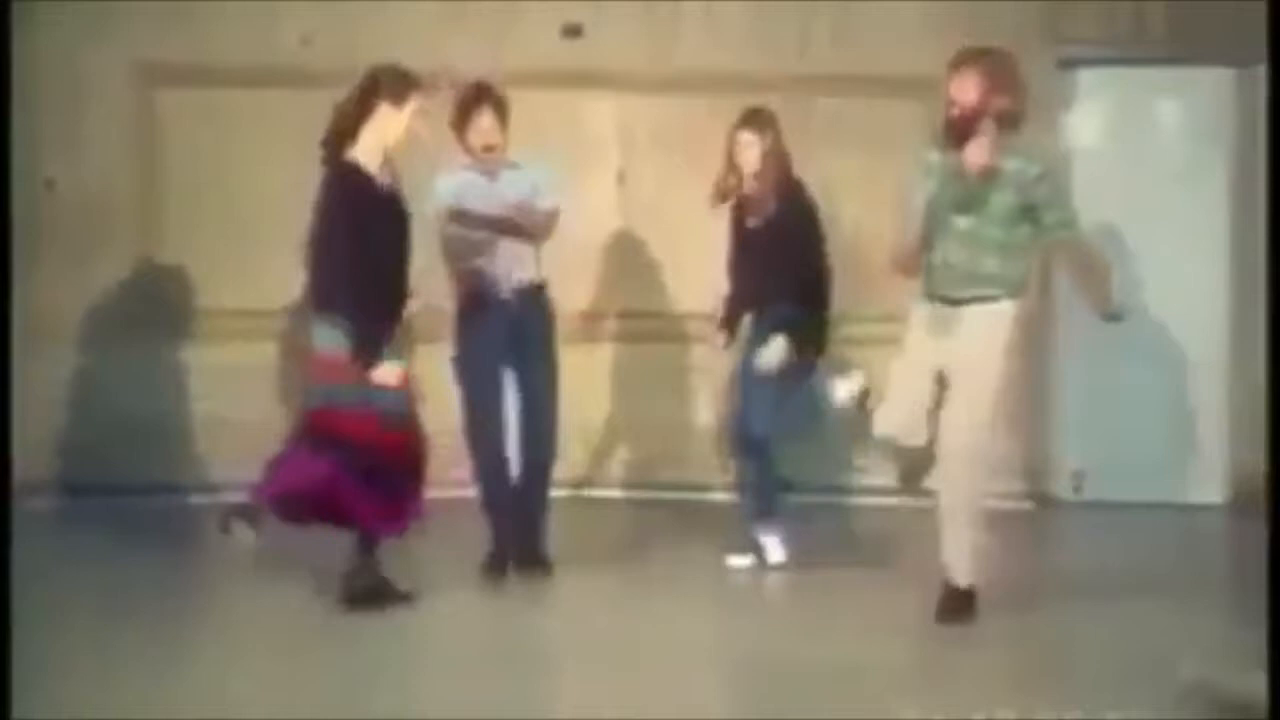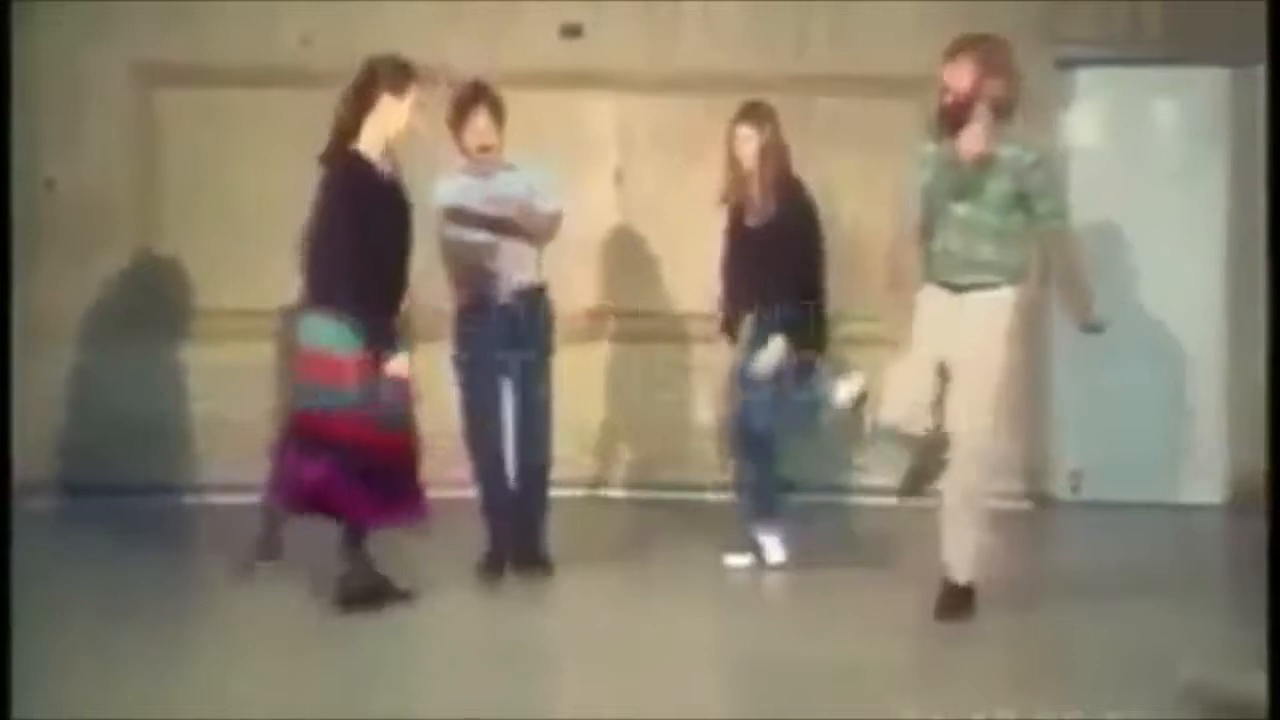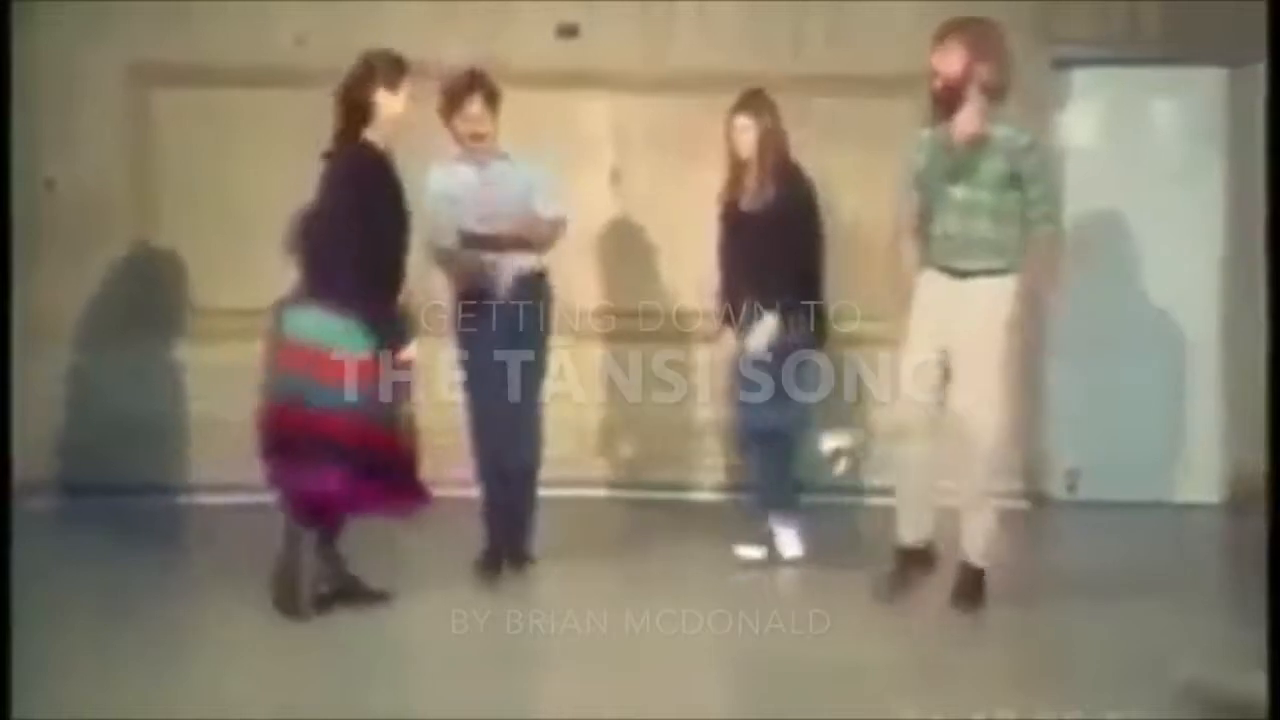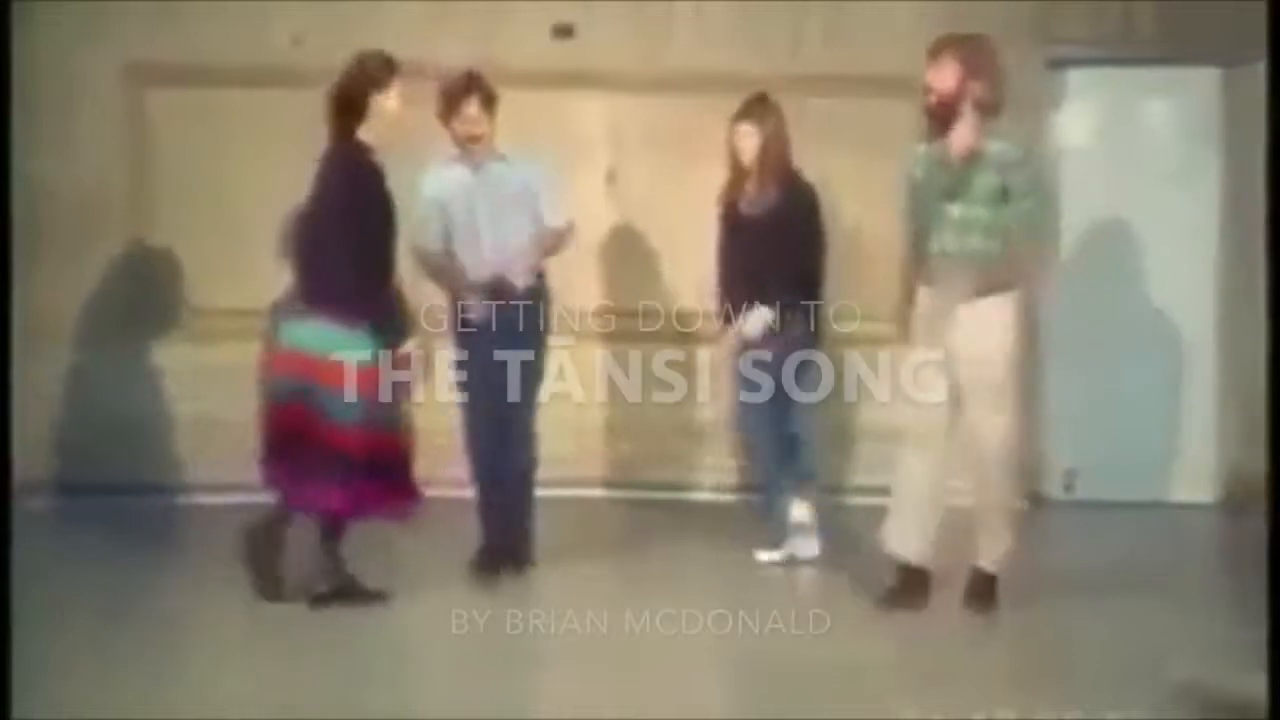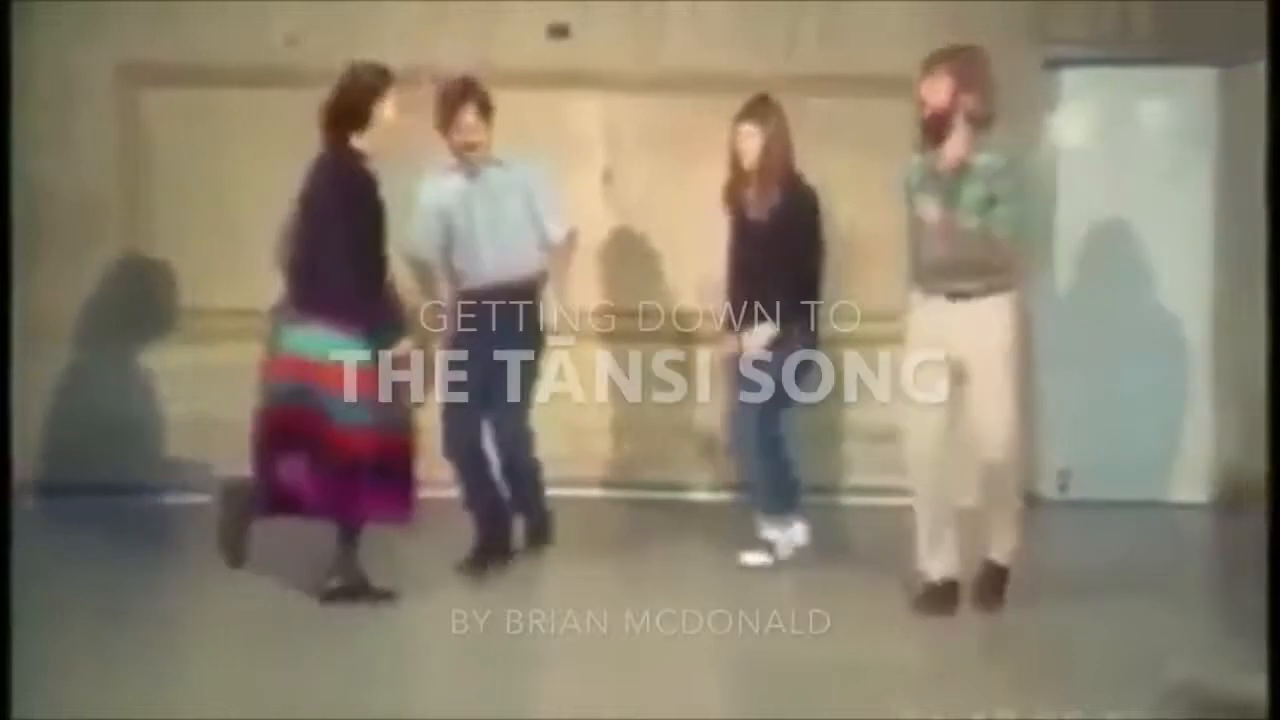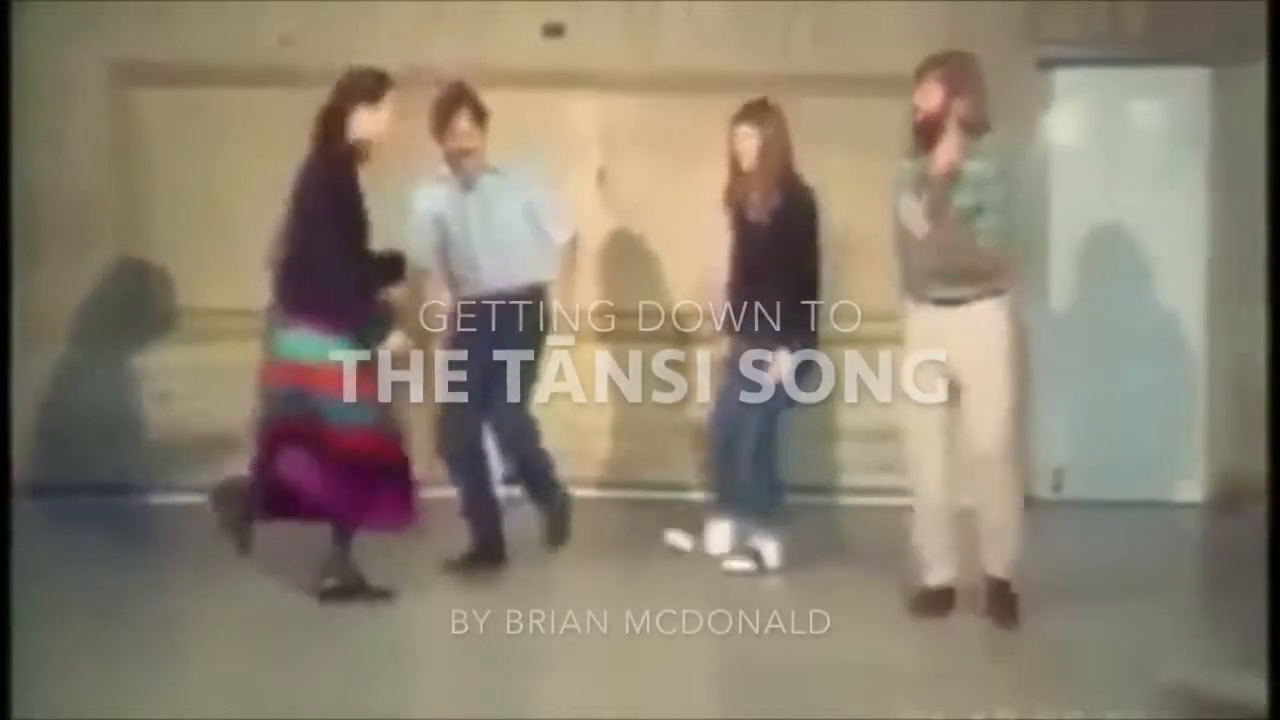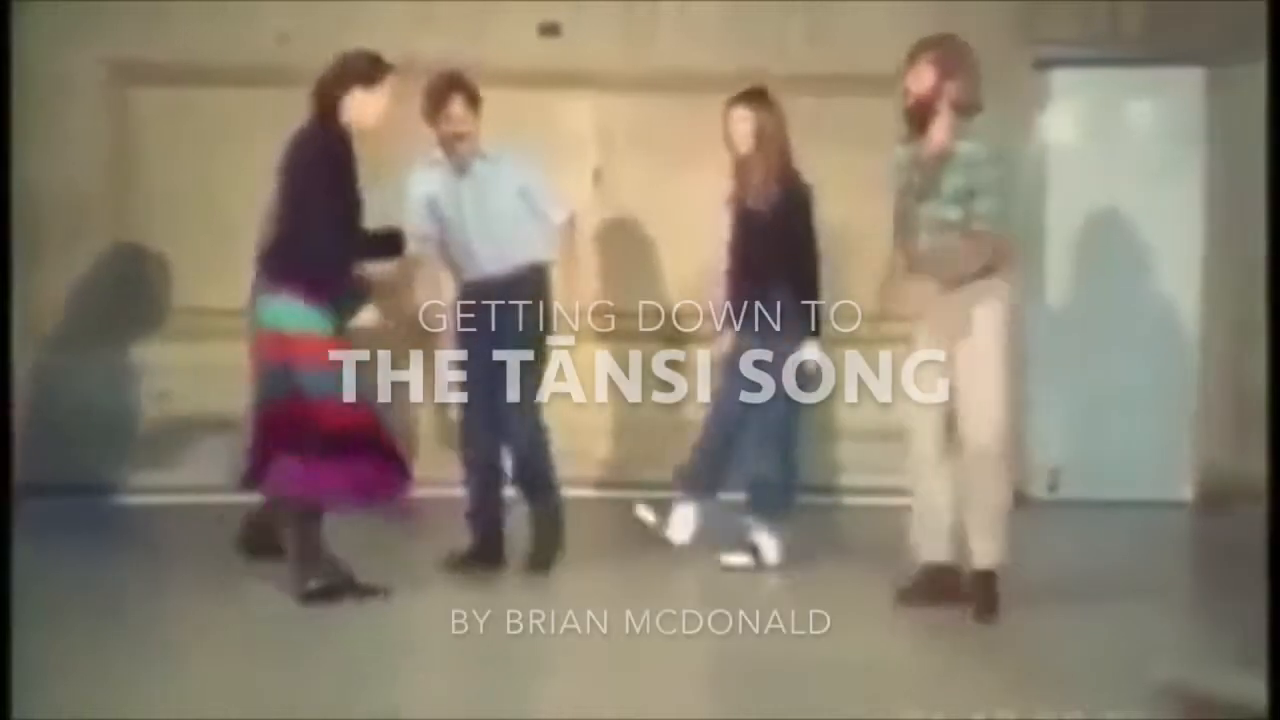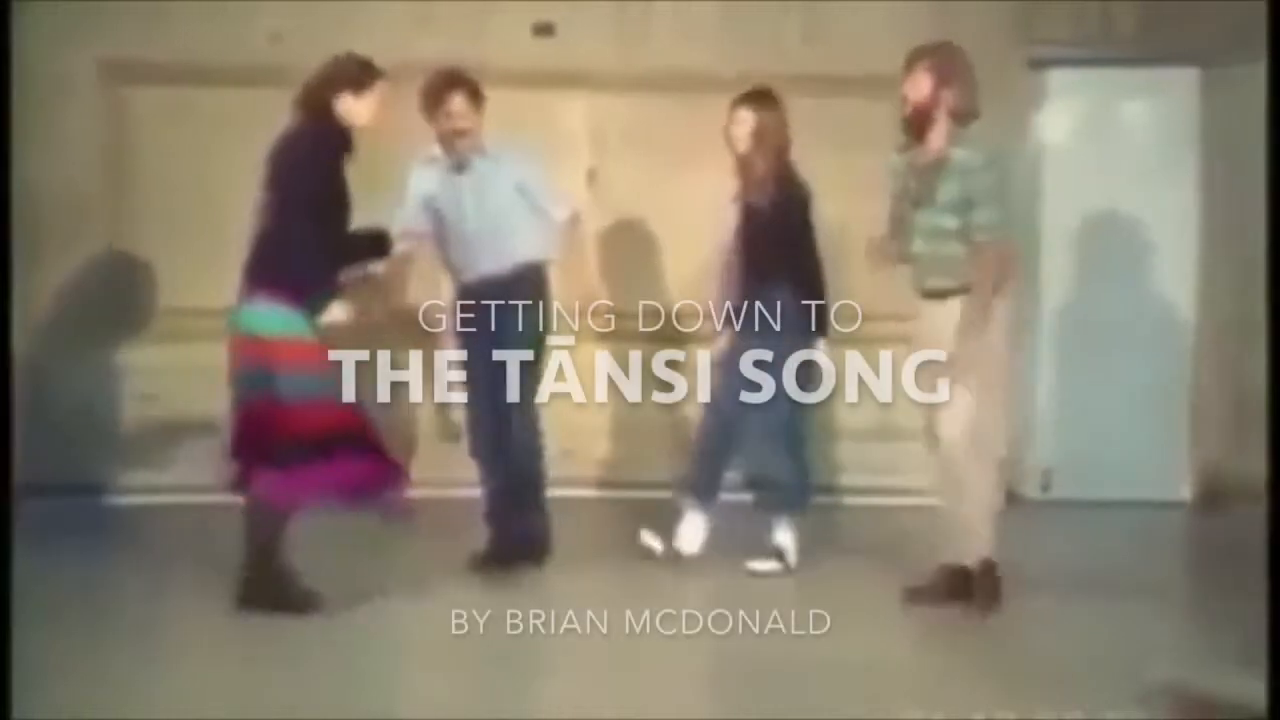
dt=0.1s
person 1, frame 1
left shoulder: (1028, 176)
right shoulder: (936, 164)
left elbow: (1069, 244)
left wrist: (1103, 299)
right wrist: (907, 254)
left hip: (987, 320)
right hip: (932, 313)
left knee: (965, 453)
right knee: (891, 428)
left ankle: (960, 580)
person 1, frame 2
left shoulder: (1023, 163)
right shoulder: (932, 154)
left elbow: (1056, 238)
left wrist: (1081, 307)
right wrist: (906, 261)
left hip: (986, 308)
right hip: (934, 302)
left knee: (970, 444)
right knee: (897, 418)
left ankle: (959, 577)
person 1, frame 3
left shoulder: (1017, 147)
right shoulder: (928, 142)
left elbow: (1043, 233)
right wrist: (910, 278)
left hip: (988, 294)
right hip: (935, 292)
left knee: (980, 429)
right knee: (916, 415)
left ankle: (974, 560)
right ankle: (913, 541)
person 1, frame 4
left shoulder: (1008, 160)
right shoulder: (924, 158)
left elbow: (1022, 249)
left wrist: (974, 282)
right wrist: (910, 301)
left hip: (988, 310)
right hip: (933, 307)
left knee: (990, 444)
right knee: (923, 435)
left ankle: (987, 567)
right ankle: (910, 565)
person 1, frame 5
left shoulder: (995, 168)
right shoulder: (917, 168)
left elbow: (1007, 256)
left wrist: (959, 239)
left hip: (986, 313)
right hip: (928, 311)
left knee: (995, 443)
right knee: (924, 445)
left ankle: (997, 559)
right ankle: (938, 573)
person 1, frame 6
left shoulder: (985, 175)
right shoulder: (909, 173)
left elbow: (993, 261)
left wrist: (943, 241)
left hip: (980, 317)
right hip: (924, 317)
left knee: (989, 449)
right knee: (924, 453)
left ankle: (999, 575)
right ankle: (936, 579)
person 1, frame 7
left shoulder: (976, 158)
right shoulder: (907, 155)
left elbow: (986, 244)
left wrist: (926, 274)
right wrist: (899, 277)
left hip: (976, 302)
right hip: (931, 304)
left knee: (981, 436)
right knee: (926, 432)
left ankle: (985, 568)
right ankle: (936, 560)
person 1, frame 8
left shoulder: (973, 165)
right shoulder: (905, 164)
left elbow: (994, 254)
left wrist: (971, 329)
right wrist: (889, 248)
left hip: (972, 311)
right hip: (932, 309)
left knee: (965, 434)
right knee: (944, 437)
left ankle: (979, 558)
right ankle: (961, 564)
person 2, frame 1
left shoulder: (383, 175)
right shoulder: (345, 182)
right elbow: (342, 274)
right wrist: (374, 354)
left hip: (371, 335)
right hip: (348, 339)
left knee: (388, 449)
left ankle: (364, 571)
person 2, frame 2
left shoulder: (381, 167)
right shoulder: (349, 173)
right elbow: (346, 265)
right wrist: (386, 346)
left hip: (367, 330)
right hip: (342, 334)
left knee: (378, 447)
right knee: (348, 441)
left ankle: (360, 572)
person 2, frame 3
left shoulder: (352, 160)
right shoulder: (366, 166)
right elbow: (366, 259)
right wrist: (397, 335)
left hip: (327, 316)
right hip: (337, 324)
left knee: (348, 446)
right knee: (332, 443)
left ankle: (328, 570)
right ankle: (298, 561)
person 2, frame 4
left shoulder: (344, 162)
right shoulder: (354, 167)
right elbow: (363, 260)
right wrist: (397, 330)
left hip: (323, 323)
right hip: (338, 331)
left knee: (351, 448)
right knee: (346, 447)
left ankle: (329, 570)
right ankle: (272, 530)
person 2, frame 5
left shoulder: (337, 170)
right shoulder: (346, 174)
right elbow: (352, 265)
right wrist: (392, 328)
left hip: (314, 328)
right hip: (332, 334)
left knee: (357, 449)
right knee: (355, 447)
left ankle: (345, 569)
right ankle: (255, 499)
person 2, frame 6
left shoulder: (329, 171)
right shoulder: (331, 173)
right elbow: (339, 265)
left wrist: (400, 265)
right wrist: (378, 327)
left hip: (310, 330)
right hip: (320, 337)
left knee: (353, 452)
right knee: (352, 450)
left ankle: (341, 569)
right ankle: (249, 498)
person 2, frame 7
left shoulder: (324, 148)
right shoulder: (321, 145)
left elbow: (334, 236)
right elbow: (316, 229)
left wrist: (400, 241)
right wrist: (355, 299)
left hip: (297, 303)
right hip: (298, 307)
left knee: (304, 428)
right knee: (321, 428)
left ankle: (317, 566)
right ankle: (291, 543)
person 2, frame 8
left shoulder: (313, 148)
right shoulder: (310, 145)
left elbow: (323, 239)
right elbow: (296, 231)
left wrist: (387, 241)
right wrist: (324, 299)
left hip: (281, 309)
right hip: (281, 311)
left knee: (294, 436)
right knee: (300, 434)
left ankle: (266, 566)
right ankle: (263, 571)
person 3, frame 1
left shoulder: (530, 179)
right shoulder: (449, 186)
left elbow: (544, 224)
right elbow: (454, 251)
left wrist: (488, 219)
left hip: (529, 305)
right hip: (480, 310)
left knee: (540, 427)
right knee: (485, 429)
left ankle: (529, 540)
right ankle: (503, 540)
person 3, frame 2
left shoulder: (528, 180)
right shoulder: (447, 190)
left elbow: (546, 228)
right elbow: (455, 257)
left wrist: (491, 218)
right wrist: (478, 268)
left hip: (529, 307)
right hip: (479, 312)
left knee: (534, 429)
right knee: (484, 432)
left ankle: (529, 540)
right ankle: (500, 540)
person 3, frame 3
left shoulder: (525, 171)
right shoulder: (442, 178)
left elbow: (551, 227)
right elbow: (441, 248)
left wrist: (506, 233)
right wrist: (471, 263)
left hip: (527, 297)
right hip: (478, 302)
left knee: (523, 417)
right knee: (488, 422)
left ankle: (516, 536)
right ankle: (499, 537)
person 3, frame 4
left shoulder: (525, 171)
right shoulder: (438, 180)
left elbow: (560, 232)
right elbow: (427, 253)
left wrist: (530, 260)
right wrist: (462, 291)
left hip: (524, 300)
right hip: (474, 305)
left knee: (517, 418)
right knee: (481, 422)
left ankle: (516, 534)
right ankle: (496, 536)
person 3, frame 5
left shoulder: (523, 178)
right shoulder: (436, 188)
left elbow: (561, 237)
right elbow: (424, 258)
left wrist: (548, 287)
right wrist: (443, 305)
left hip: (520, 306)
right hip: (472, 310)
left knee: (506, 415)
right knee: (458, 428)
left ankle: (530, 506)
right ankle: (492, 536)
person 3, frame 6
left shoulder: (518, 184)
right shoulder: (431, 195)
left elbow: (563, 240)
right elbow: (422, 262)
left hip: (520, 309)
right hip: (471, 314)
left knee: (508, 417)
right knee: (455, 432)
left ankle: (549, 497)
right ankle: (486, 539)
person 3, frame 7
left shoulder: (512, 168)
right shoulder: (425, 180)
left elbow: (562, 222)
right elbow: (415, 239)
left hip: (522, 291)
right hip: (475, 299)
left knee: (517, 406)
right knee: (478, 419)
left ankle: (546, 522)
right ankle: (488, 537)
person 3, frame 8
left shoulder: (513, 165)
right shoulder: (425, 177)
left elbow: (563, 218)
right elbow: (407, 236)
left hip: (521, 290)
right hip: (474, 299)
left knee: (515, 405)
right knee: (484, 421)
left ankle: (530, 529)
right ankle: (506, 535)
person 4, frame 1
left shoulder: (793, 203)
right shoulder: (744, 206)
left elbow: (811, 276)
left wrist: (789, 337)
right wrist: (728, 324)
left hip: (793, 331)
right hip: (764, 326)
left knee: (754, 426)
right knee: (747, 430)
right ankle: (767, 537)
person 4, frame 2
left shoulder: (792, 200)
right shoulder: (741, 204)
left elbow: (808, 275)
left wrist: (786, 337)
right wrist: (730, 327)
left hip: (791, 330)
right hip: (763, 325)
left knee: (754, 424)
right knee: (748, 428)
right ankle: (767, 537)
person 4, frame 3
left shoulder: (793, 187)
right shoulder: (736, 192)
left elbow: (807, 261)
left wrist: (777, 318)
right wrist: (732, 318)
left hip: (790, 321)
right hip: (757, 321)
left knee: (757, 418)
right knee: (756, 422)
right ankle: (785, 530)
person 4, frame 4
left shoulder: (795, 194)
right shoulder: (736, 196)
left elbow: (808, 264)
left wrist: (771, 311)
right wrist: (734, 317)
left hip: (788, 322)
right hip: (756, 322)
left knee: (763, 422)
right knee: (761, 426)
left ankle: (795, 525)
right ankle: (795, 529)
person 4, frame 5
left shoulder: (796, 198)
right shoulder: (742, 195)
left elbow: (804, 271)
left wrist: (767, 326)
right wrist: (736, 326)
left hip: (784, 333)
right hip: (757, 327)
left knee: (751, 427)
right knee: (752, 428)
left ankle: (779, 527)
right ankle: (785, 523)
person 4, frame 6
left shoulder: (795, 200)
right shoulder: (744, 198)
left elbow: (803, 278)
left wrist: (790, 346)
right wrist: (738, 333)
left hip: (782, 337)
right hip: (753, 333)
left knee: (749, 431)
right knee: (729, 429)
left ankle: (763, 540)
right ankle: (726, 528)
person 4, frame 7
left shoulder: (788, 189)
right shoulder: (749, 189)
left elbow: (805, 261)
left wrist: (809, 334)
right wrist: (737, 326)
left hip: (780, 321)
right hip: (756, 321)
left knee: (764, 425)
right knee: (732, 421)
left ankle: (764, 535)
right ankle: (684, 513)
person 4, frame 8
left shoulder: (782, 188)
right shoulder: (755, 188)
left elbow: (804, 260)
left wrist: (812, 332)
right wrist: (733, 325)
left hip: (779, 318)
right hip: (758, 317)
left knee: (751, 419)
right knee: (725, 417)
left ankle: (785, 538)
right ankle: (692, 526)
